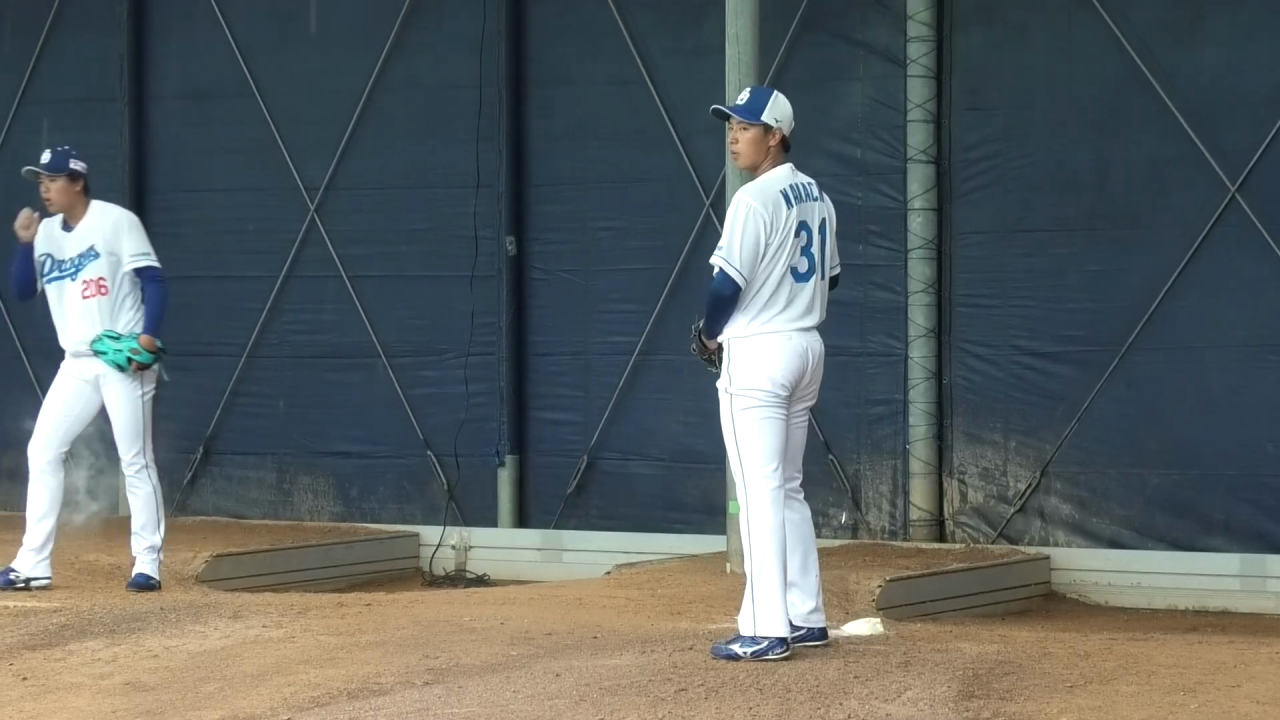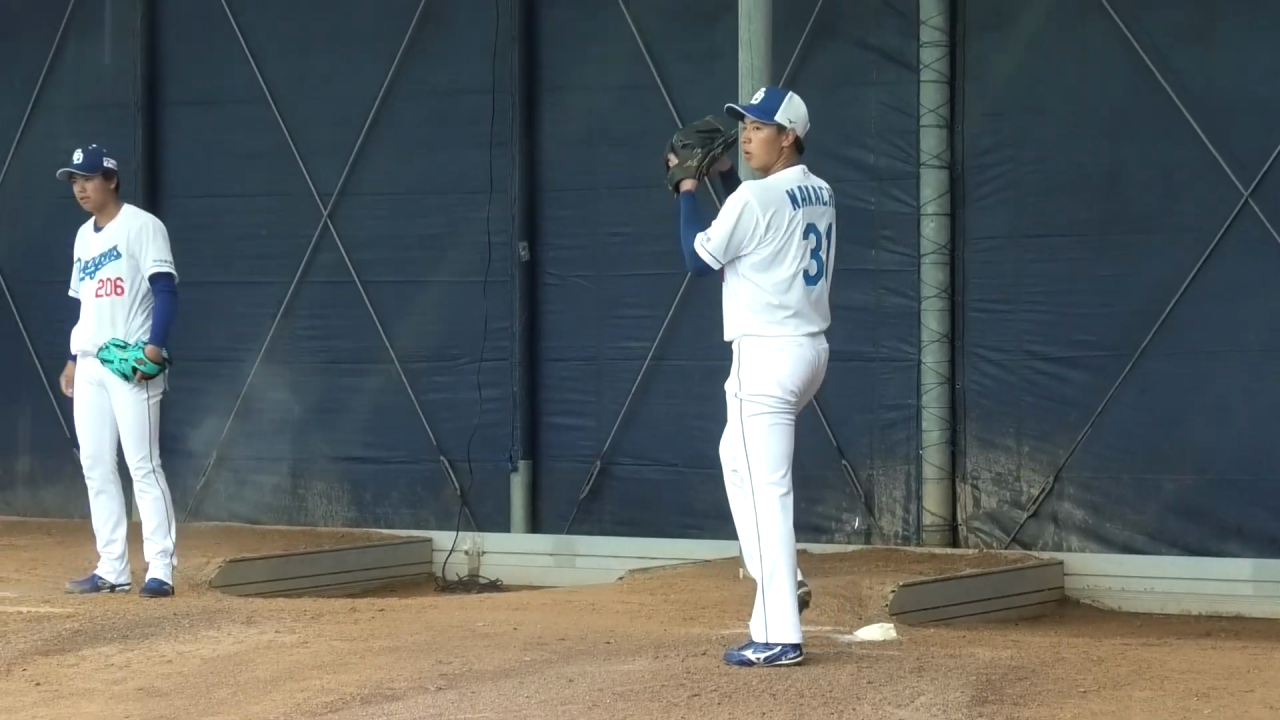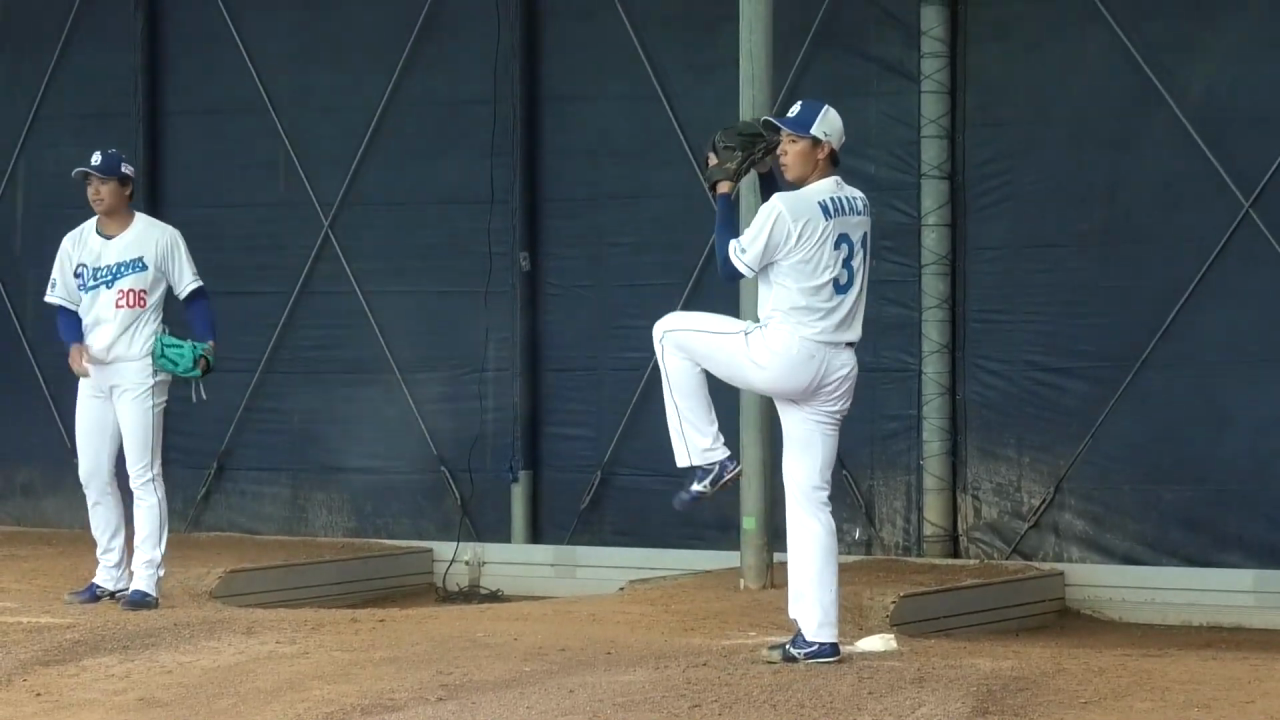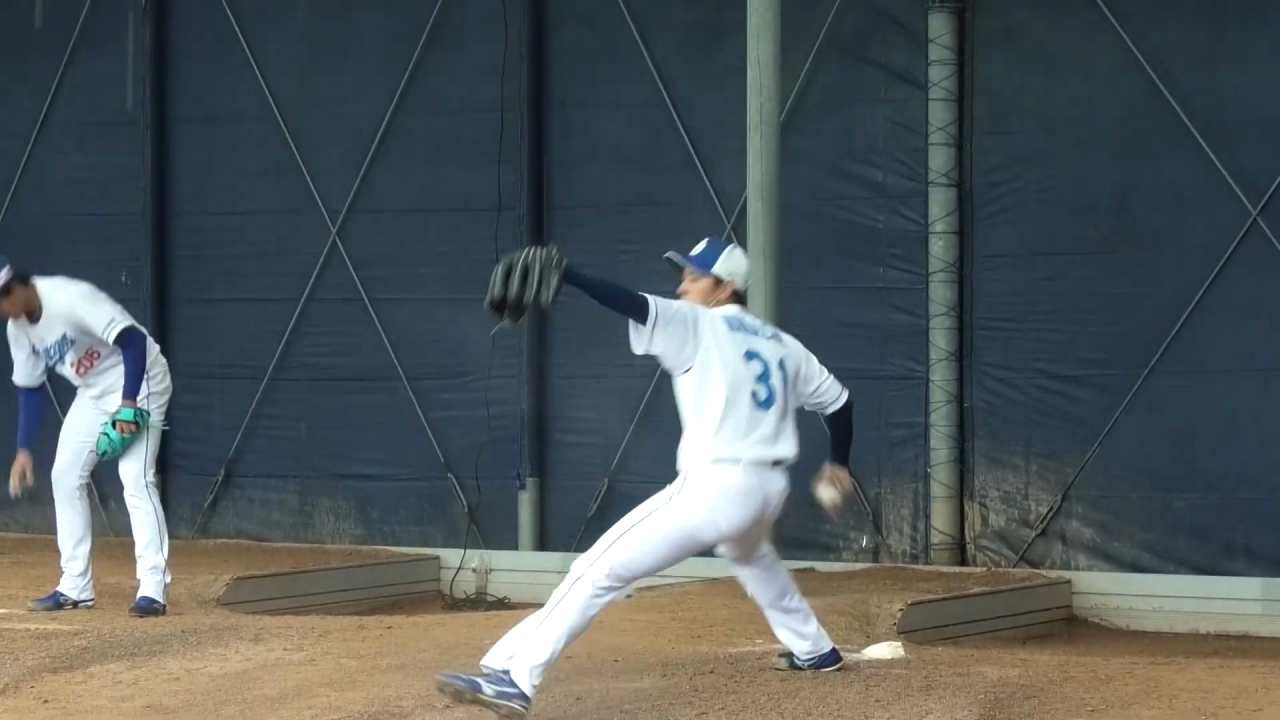
dt=1s
person 1, frame 1
left shoulder: (754, 199)
right shoulder: (817, 196)
left elbow: (726, 285)
right elbow: (830, 276)
left wrist: (708, 332)
left hip: (757, 355)
right hip: (806, 349)
left knee: (760, 493)
right knee: (787, 489)
left ankle: (768, 630)
right ankle: (806, 617)
person 1, frame 2
left shoulder: (756, 195)
right shoulder: (819, 193)
left elbow: (700, 260)
left wrist: (688, 189)
right wrist: (724, 175)
left hip: (767, 355)
right hip: (809, 351)
left knee: (767, 493)
right knee: (739, 458)
left ankle: (778, 635)
right ankle: (785, 581)
person 1, frame 3
left shoulder: (787, 207)
right shoulder: (857, 205)
left elbow: (731, 265)
left wrist: (724, 191)
right wrist: (762, 174)
left hip: (783, 354)
right hip: (835, 368)
left knee: (672, 331)
right knee: (809, 498)
left ankle: (707, 457)
right ankle: (818, 635)
person 1, frame 4
left shoulder: (694, 324)
right shoulder: (784, 345)
left elbow: (634, 306)
right elbow: (839, 404)
left wrist: (563, 273)
right wrist: (839, 463)
left hip: (715, 483)
right hip: (769, 487)
left knee: (597, 571)
right knee: (752, 554)
left ankle: (512, 676)
right ankle: (814, 648)
person 2, frame 1
left shoulder: (114, 220)
right shoulder: (46, 233)
left elbow: (153, 278)
left wrist: (149, 335)
left hip: (123, 359)
right hip: (78, 363)
left knee: (134, 461)
right knee: (43, 451)
left ankle: (147, 562)
person 2, frame 2
left shoulder: (142, 225)
right shoulder: (84, 235)
left elbow: (164, 289)
left wrist: (155, 346)
right wrist: (73, 359)
left hip: (131, 366)
right hip: (88, 366)
left knee: (142, 466)
right knee: (95, 467)
left ankle: (160, 568)
right ankle: (112, 568)
person 2, frame 3
left shoulder: (161, 237)
right shoulder: (75, 241)
left elbow: (194, 295)
right elbow: (62, 304)
left wrist: (206, 342)
right wrist: (73, 345)
left hip: (141, 372)
right hip: (94, 374)
left knee: (143, 477)
right knee: (93, 476)
left ankle: (146, 580)
right ankle: (111, 575)
person 2, frame 4
left shoulder: (71, 298)
left elbow: (133, 339)
right elbow: (29, 388)
left wrist: (128, 402)
left hip: (139, 384)
right hip: (94, 394)
left knee: (136, 482)
right knee: (65, 476)
left ankle: (153, 590)
right ankle: (75, 586)
